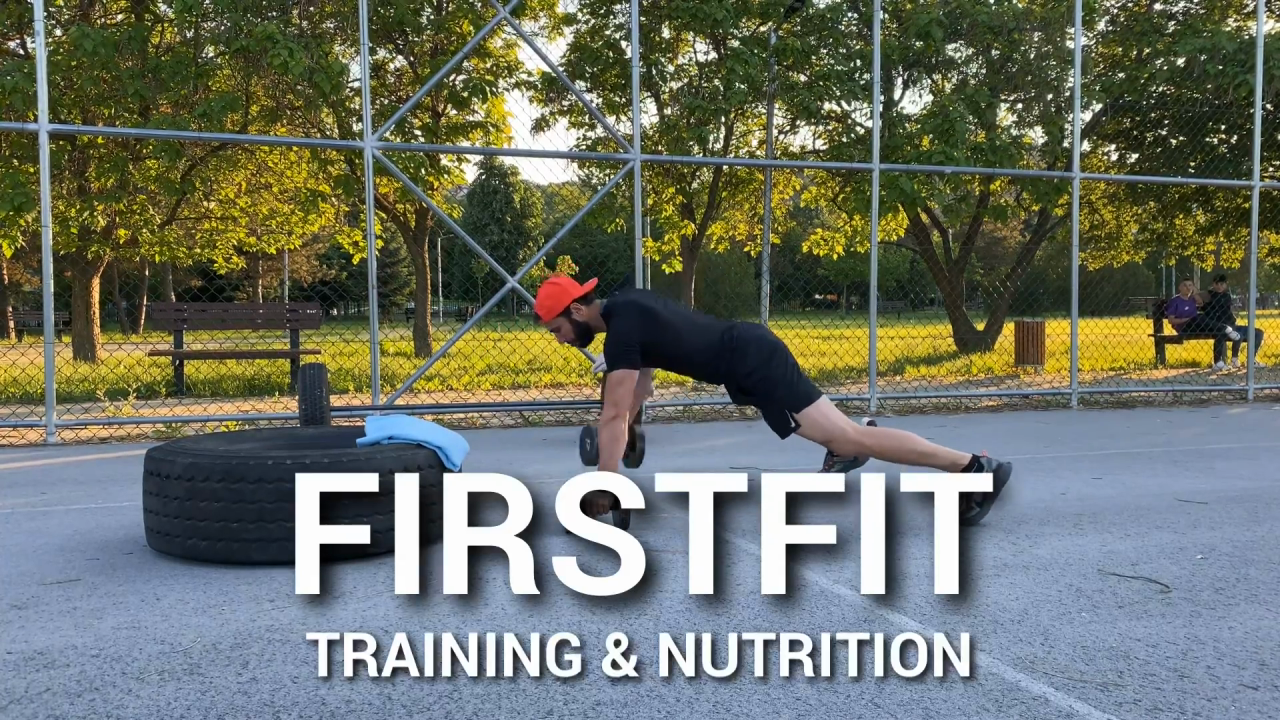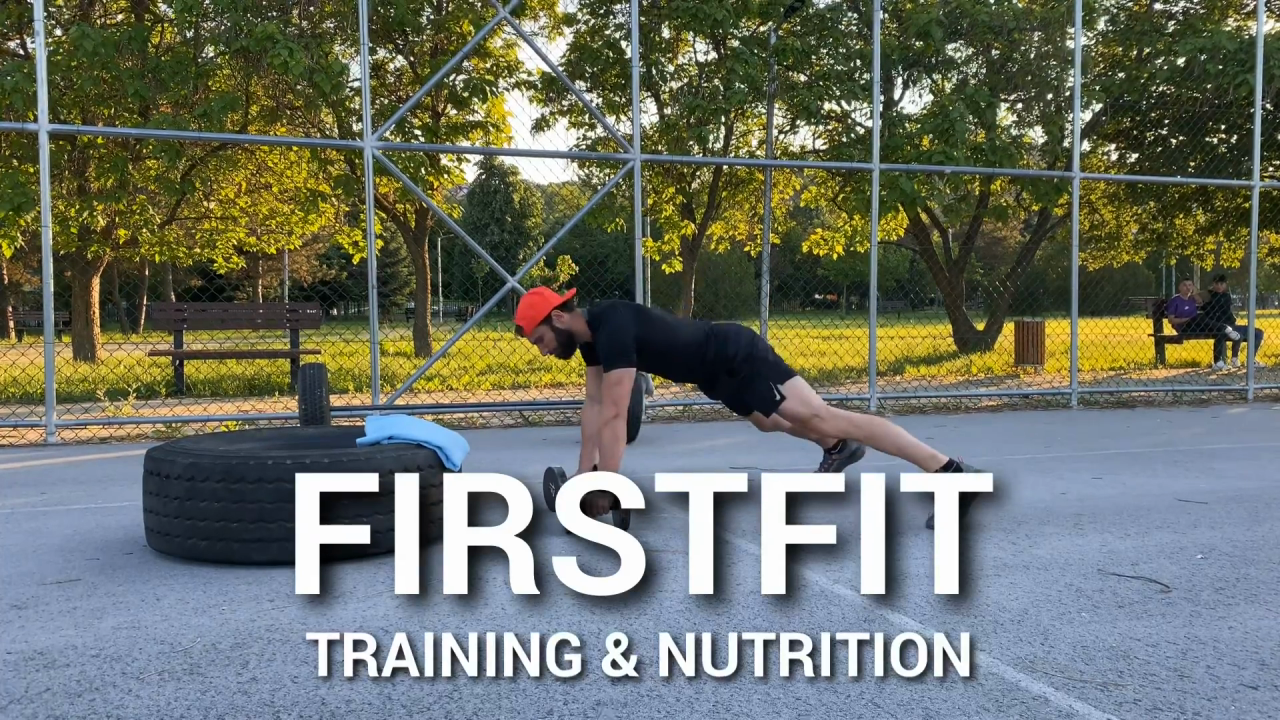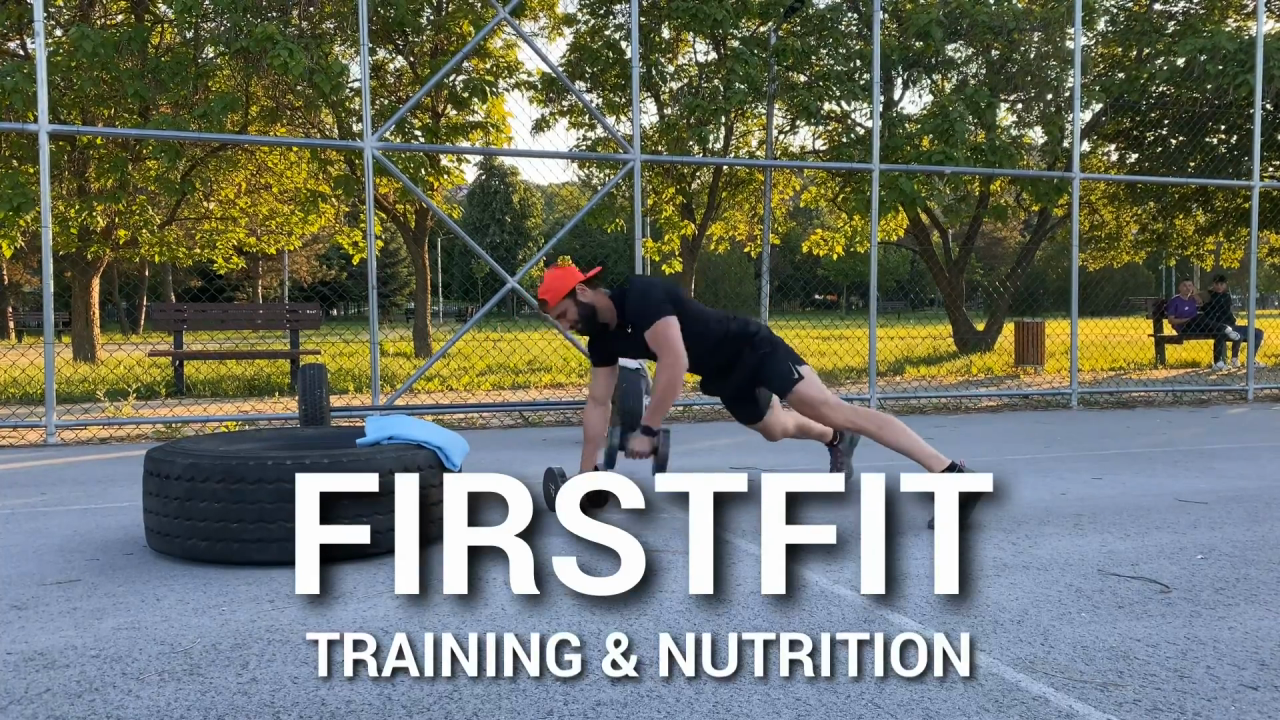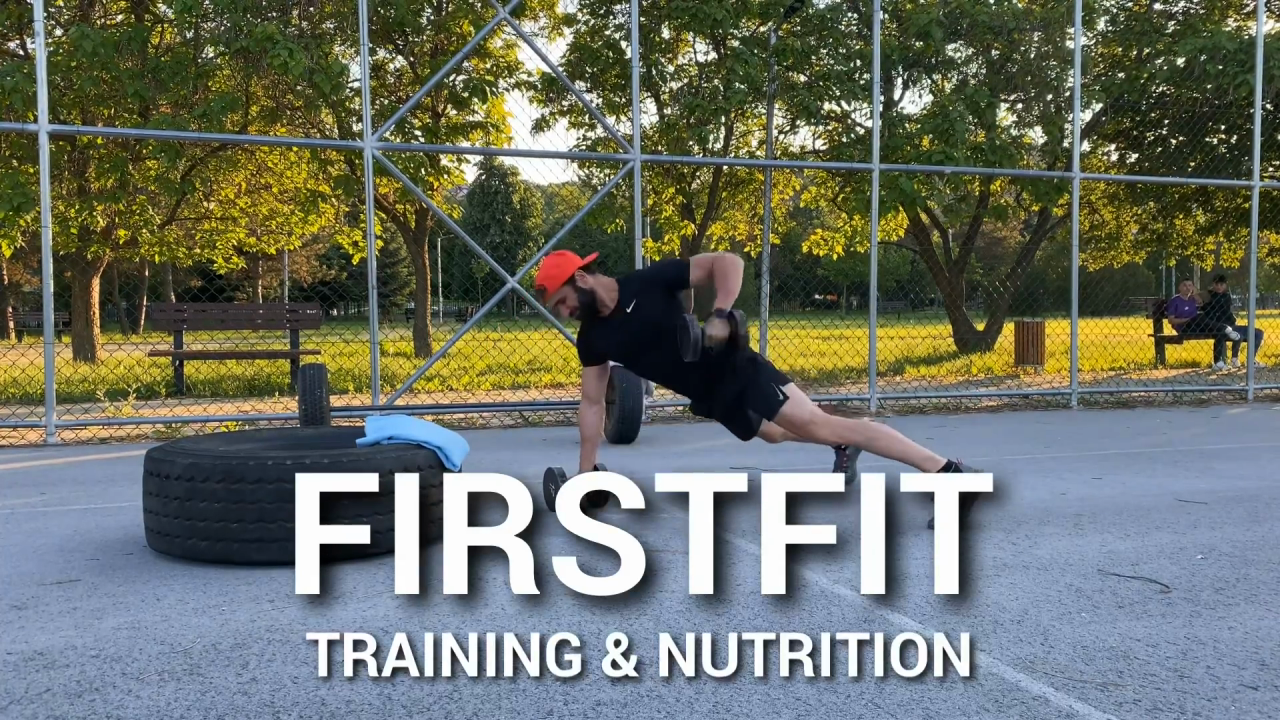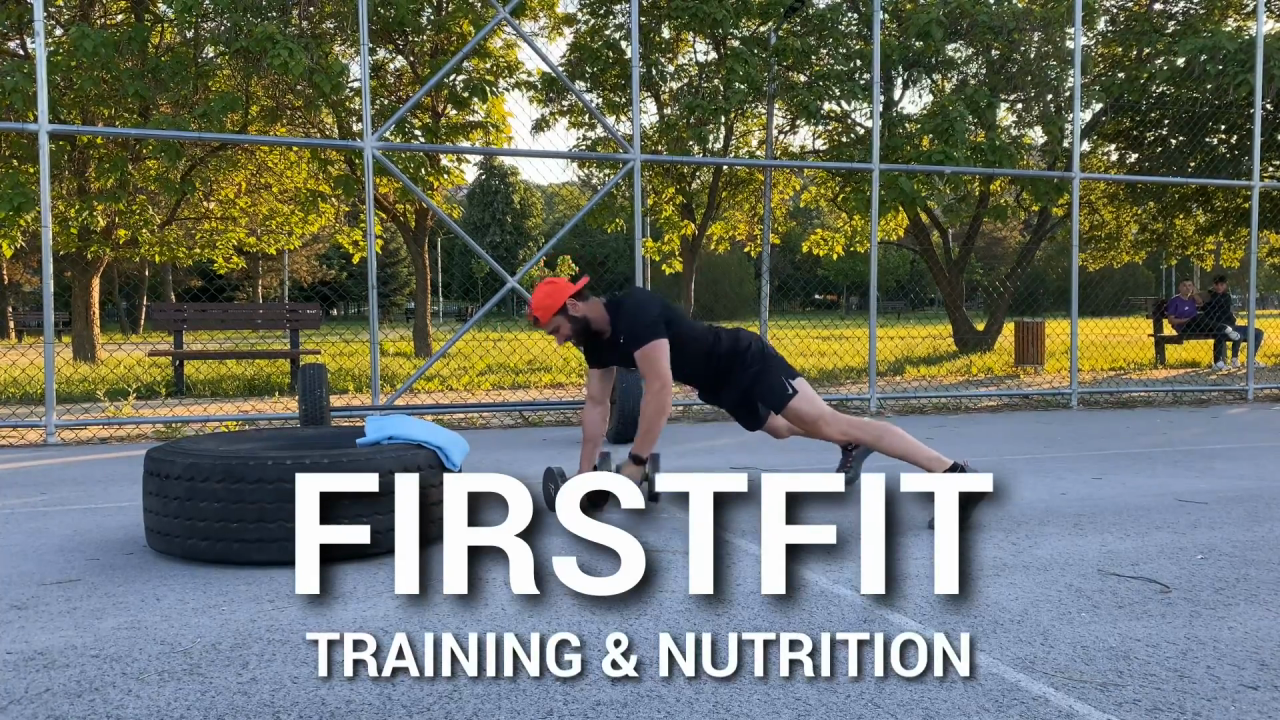
dt=0.4s
person 1, frame 1
left shoulder: (621, 330)
right shoulder: (625, 303)
left elbow: (612, 415)
right elbow: (653, 355)
left wrist: (605, 489)
right wrist: (632, 411)
left hip: (753, 362)
right hip: (750, 343)
left knee: (851, 434)
left ankle: (976, 468)
right ankle: (841, 452)
person 1, frame 2
left shoulder: (612, 328)
right shoulder: (592, 334)
left elbow: (615, 415)
right elbow: (594, 404)
left wrist: (608, 490)
right wrist: (584, 473)
left hip: (737, 356)
right hip: (719, 370)
left knee: (820, 416)
right knee: (768, 420)
left ankle: (950, 471)
right ankle: (839, 449)
person 1, frame 3
left shoulder: (640, 294)
right shoulder: (602, 335)
left elbow: (675, 366)
right elbow: (598, 403)
left wrist: (648, 430)
right wrist: (587, 474)
left hip: (752, 348)
right hip: (726, 373)
left knee: (830, 408)
right knee: (776, 427)
left ankle: (951, 475)
right ankle: (836, 439)
person 1, frame 4
left shoulder: (650, 280)
right shoulder: (592, 336)
left elbow: (729, 261)
right elbow: (592, 403)
left wrist: (721, 316)
right wrist: (585, 474)
left hip: (736, 370)
right hip: (711, 396)
left knee: (819, 425)
right knee: (775, 434)
left ankle: (950, 473)
right ankle: (845, 450)
person 1, frame 5
left shoulder: (635, 310)
right shoulder: (596, 341)
left elbow: (659, 391)
right elbow: (596, 405)
left wrist: (637, 462)
right wrist: (584, 473)
left hip: (745, 361)
right hip: (722, 385)
left knee: (827, 423)
right knee: (779, 428)
left ankle: (955, 476)
right ankle: (852, 449)
